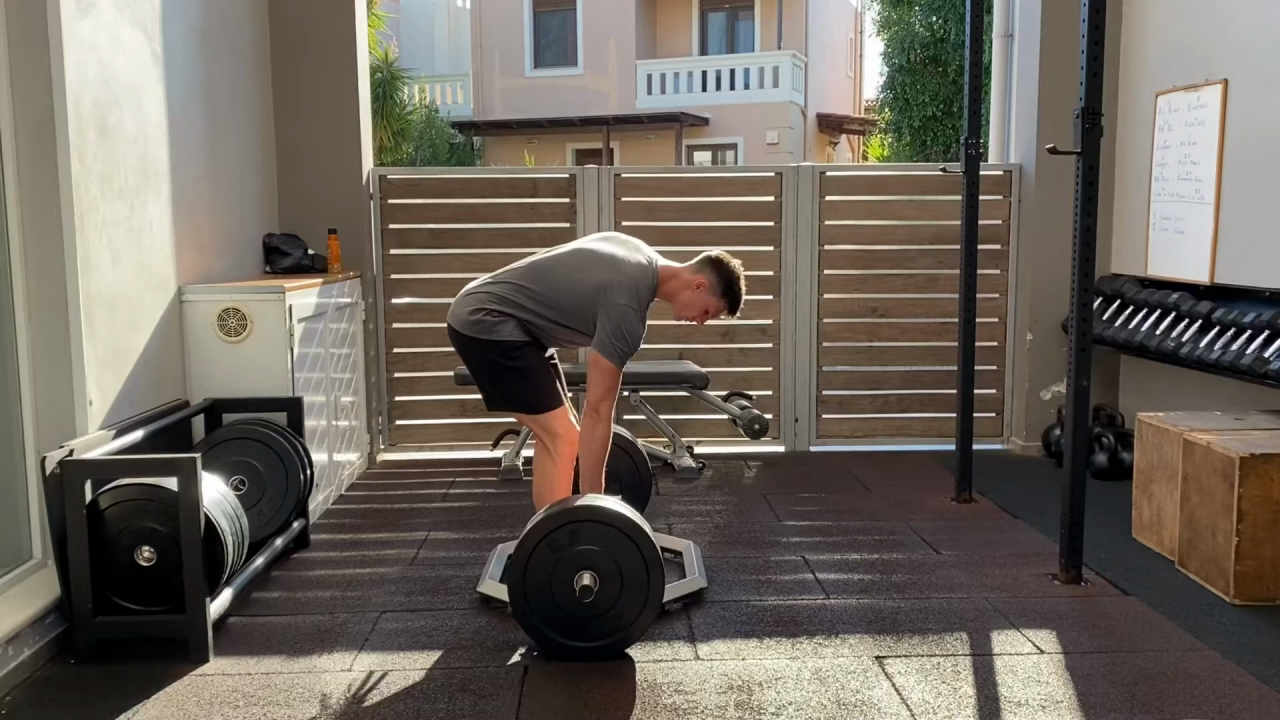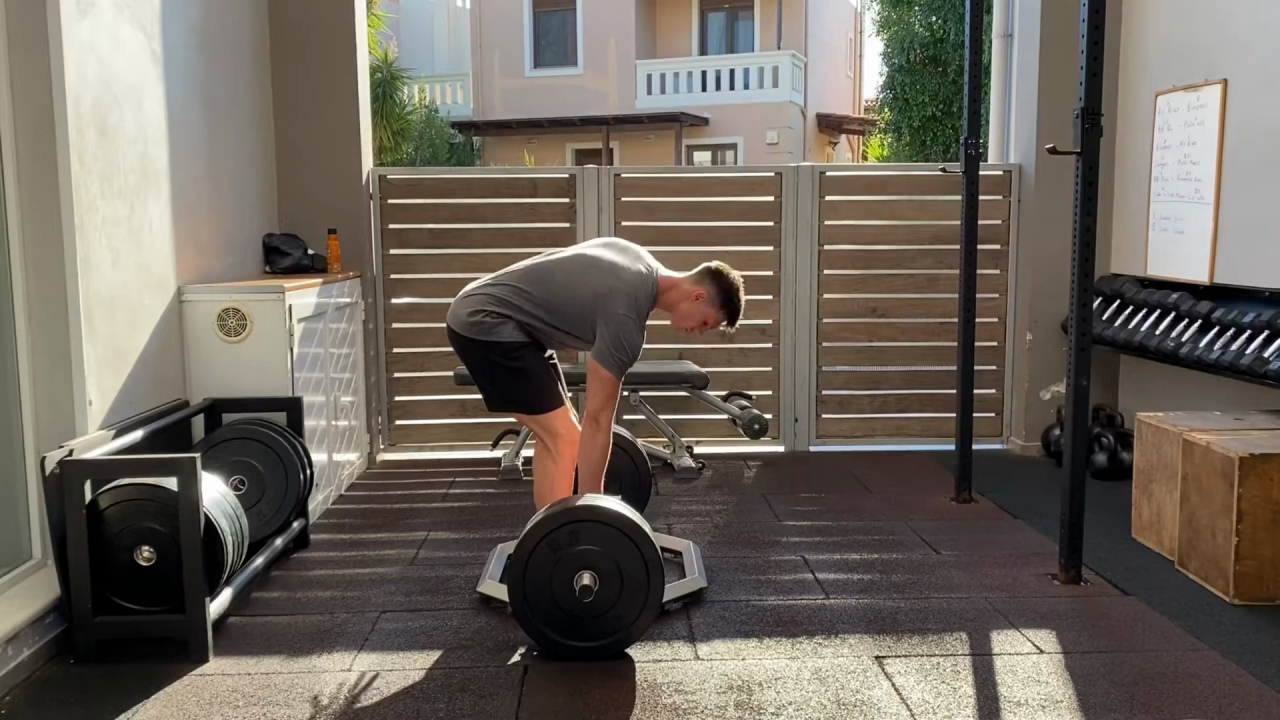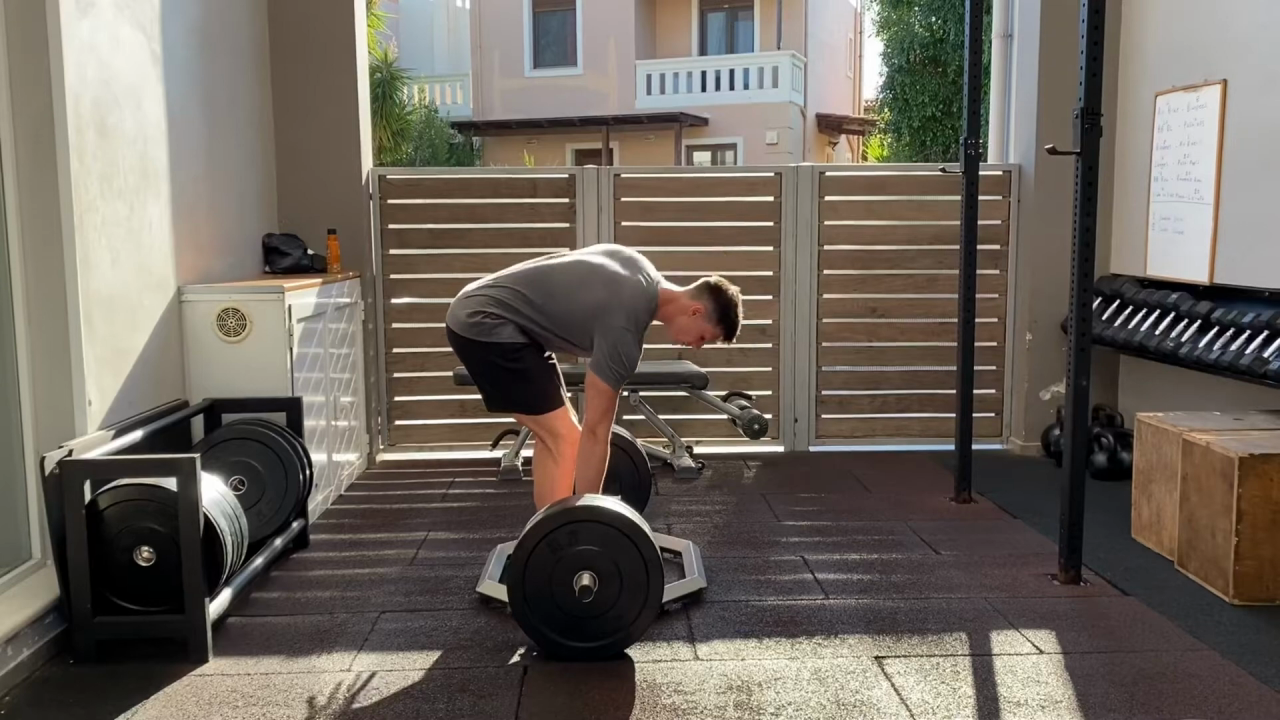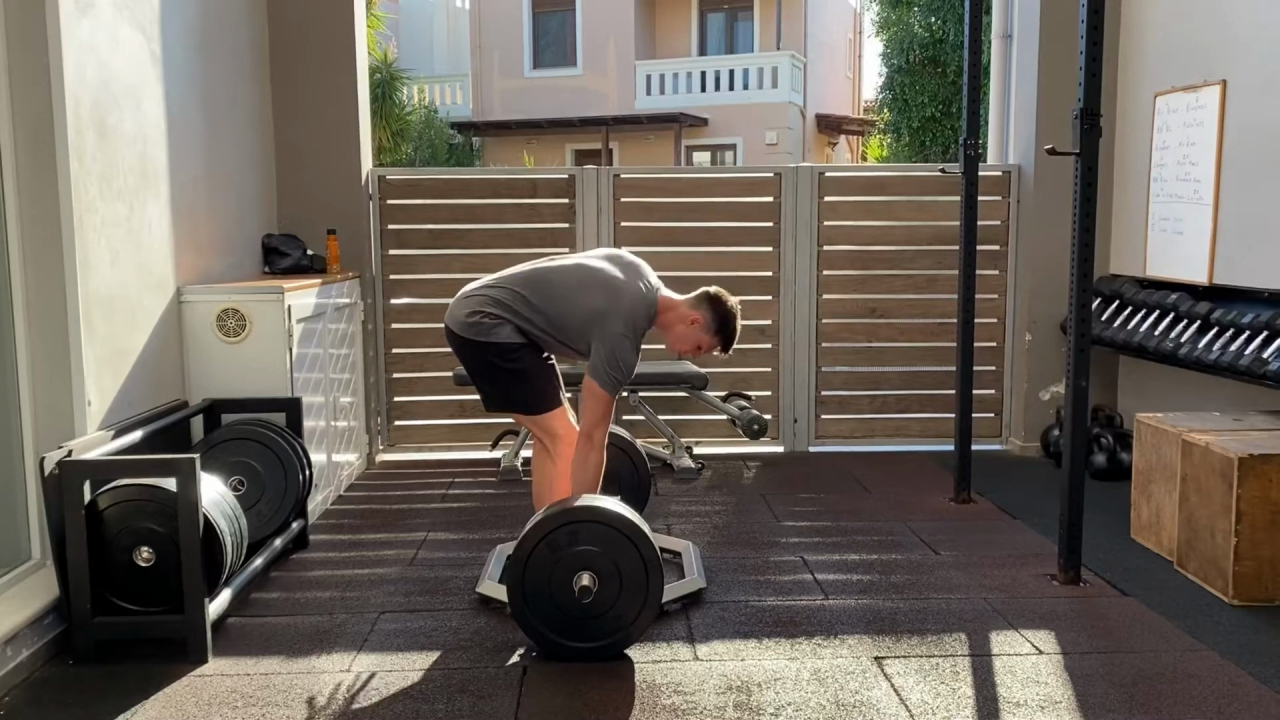
dt=0.1s
person 1, frame 1
left shoulder: (641, 257)
right shoulder: (626, 307)
right elbow: (598, 410)
left hip: (482, 315)
right hip: (485, 321)
left knee: (556, 434)
right knee: (563, 439)
person 1, frame 2
left shoulder: (640, 265)
right shoulder: (625, 317)
right elbow: (598, 419)
left hip: (481, 316)
right hip: (485, 322)
left knee: (556, 435)
right knee: (564, 439)
person 1, frame 3
left shoulder: (641, 272)
right shoulder: (623, 329)
right elbow: (596, 432)
left hip: (482, 314)
right hip: (484, 322)
left knee: (555, 435)
right knee: (565, 439)
person 1, frame 4
left shoulder: (640, 276)
right shoulder: (621, 335)
right elbow: (592, 438)
left hip: (480, 315)
right hip: (483, 322)
left knee: (554, 436)
right knee: (563, 440)
